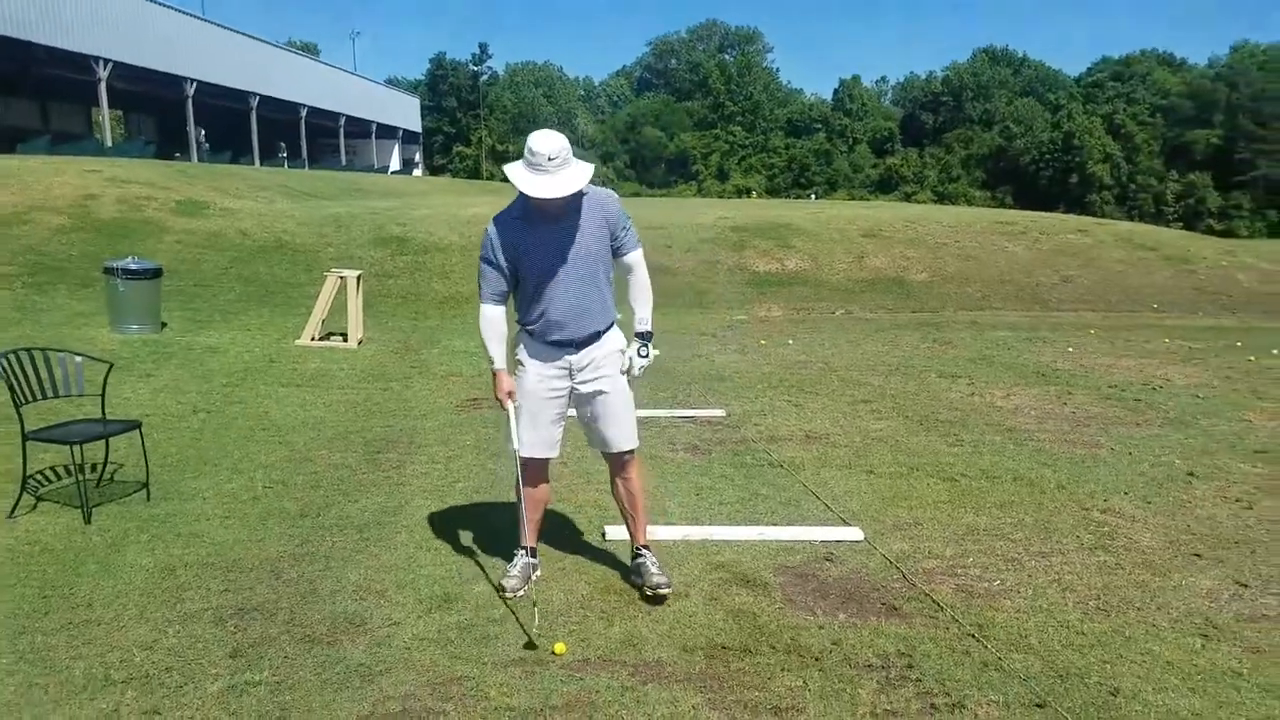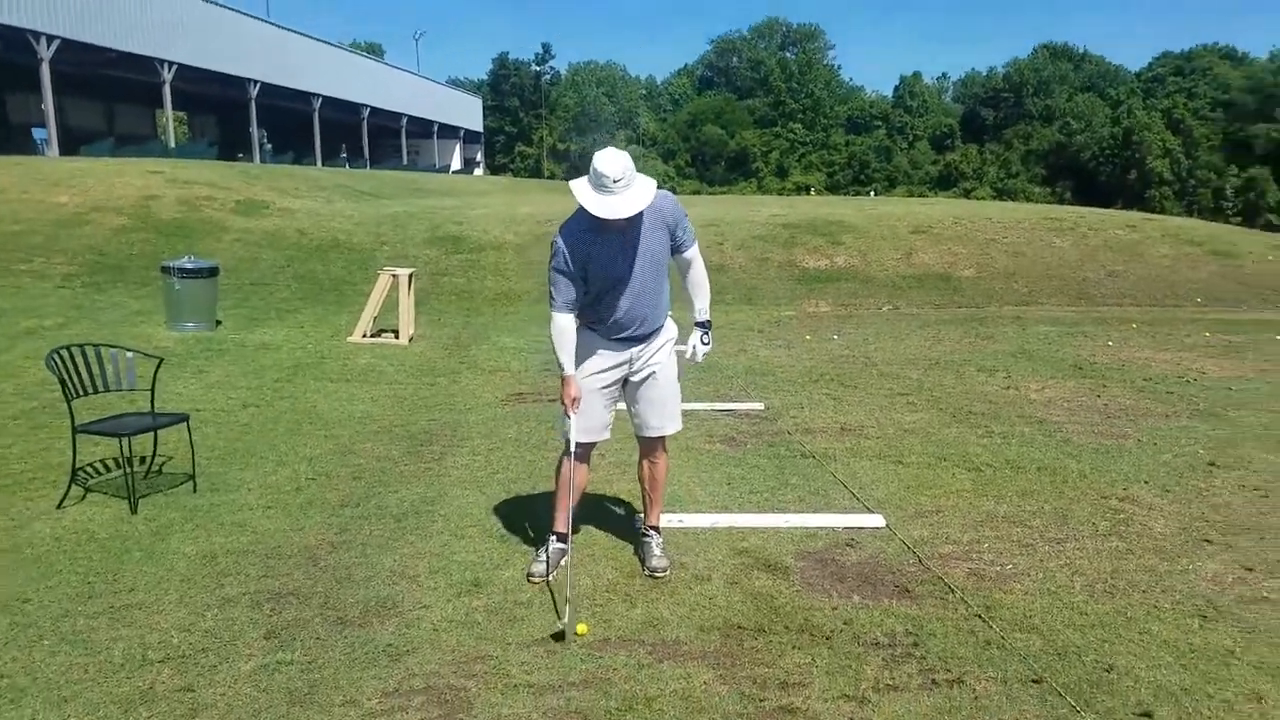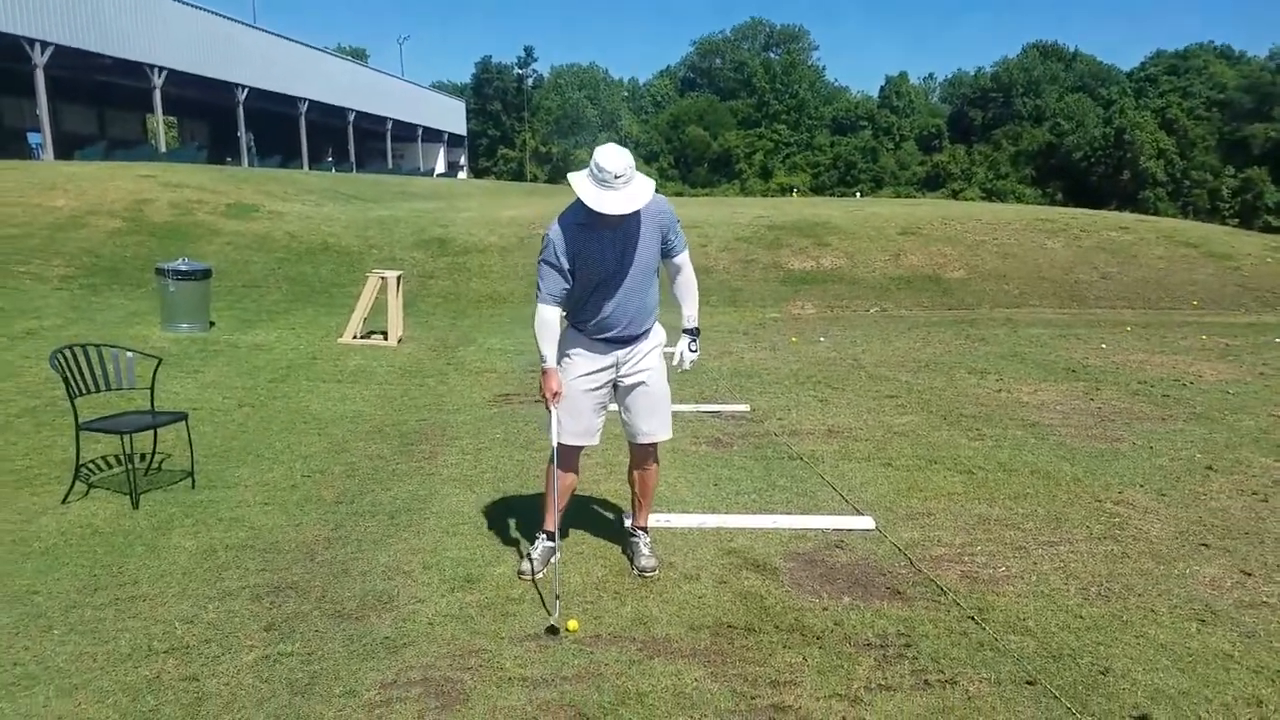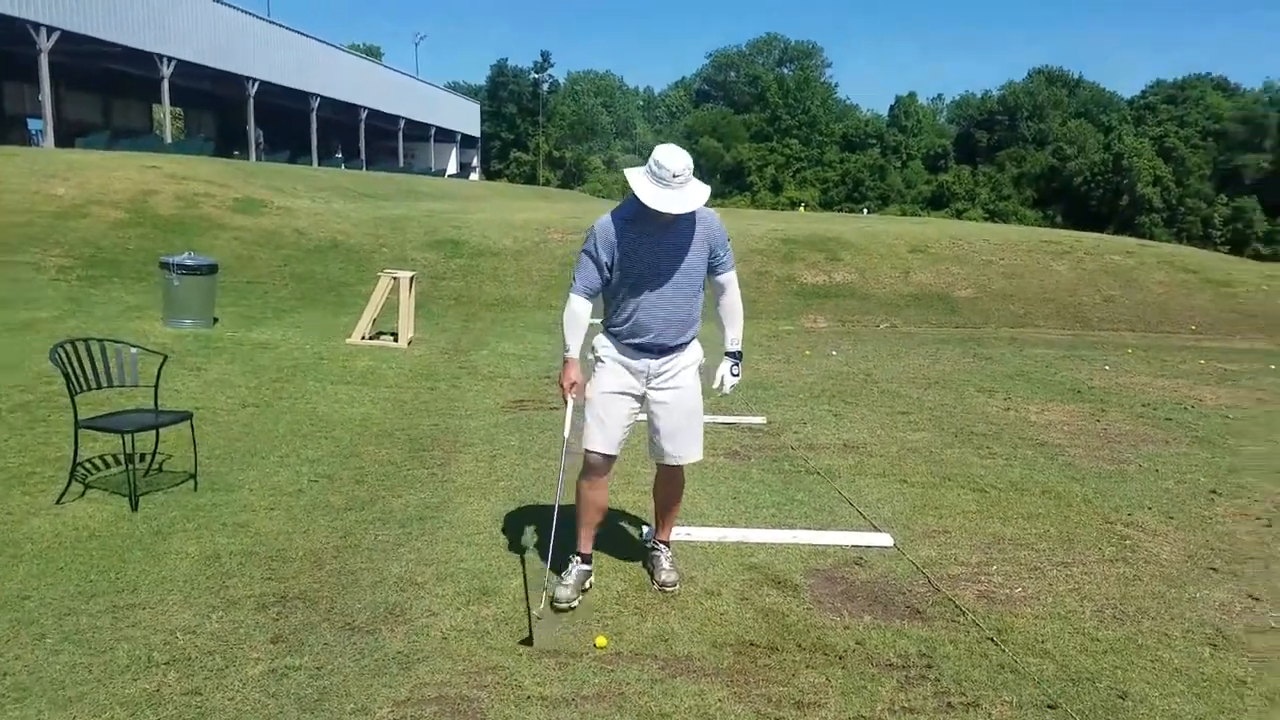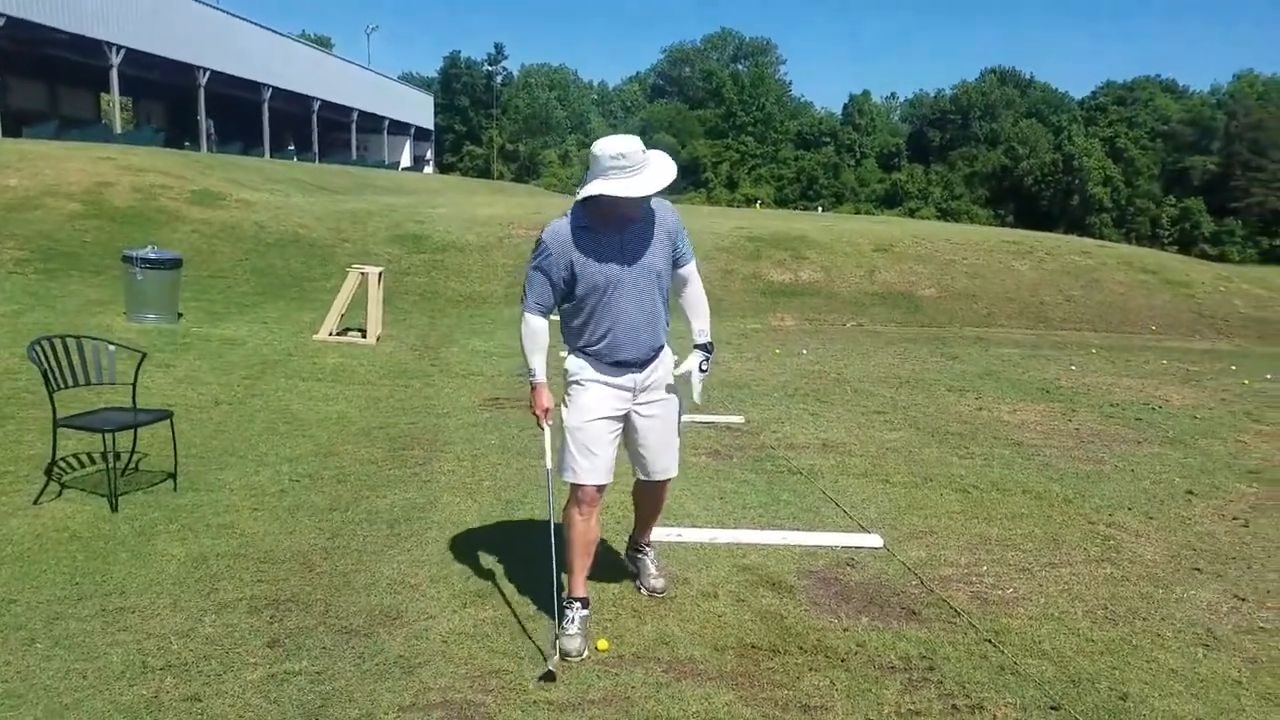
dt=1s
person 1, frame 1
left shoulder: (605, 206)
right shoulder: (503, 228)
left elbow: (635, 268)
right elbow: (492, 302)
left wrist: (643, 333)
right wrist: (499, 368)
left hip: (602, 350)
right hip: (539, 356)
left knee: (622, 455)
right knee: (533, 461)
left ankle: (642, 553)
right ankle: (527, 554)
person 1, frame 2
left shoulder: (665, 208)
right shoulder: (571, 238)
left elbow: (691, 262)
right elbow: (563, 312)
left wrist: (702, 322)
right wrist: (568, 374)
left hip: (655, 343)
right hip: (597, 347)
left knee: (654, 442)
right knee: (578, 445)
left ankle: (651, 533)
right ankle: (558, 538)
person 1, frame 3
left shoulder: (658, 212)
right shoulder: (563, 231)
left elbow: (680, 269)
right elbow: (548, 304)
left wrist: (690, 329)
right wrist: (548, 367)
left hip: (644, 347)
right hip: (585, 350)
left knee: (645, 447)
right knee: (568, 448)
left ankle: (639, 533)
right ankle: (548, 537)
person 1, frame 4
left shoulder: (708, 225)
right shoulder: (609, 227)
left elbow: (726, 288)
right elbow: (580, 296)
left wrist: (733, 351)
right wrist: (571, 358)
left hip: (678, 362)
right hip: (618, 358)
left knee: (673, 464)
right knee: (596, 460)
left ankle: (660, 547)
right ankle: (582, 559)
person 1, frame 5
left shoulder: (663, 218)
right shoulder: (560, 238)
left elbow: (688, 280)
right elbow: (536, 313)
left wrist: (702, 344)
right wrist: (538, 382)
left hip: (656, 372)
right hip: (593, 378)
left knee: (657, 477)
right knee: (586, 492)
left ankle: (639, 548)
right ankle: (575, 604)
